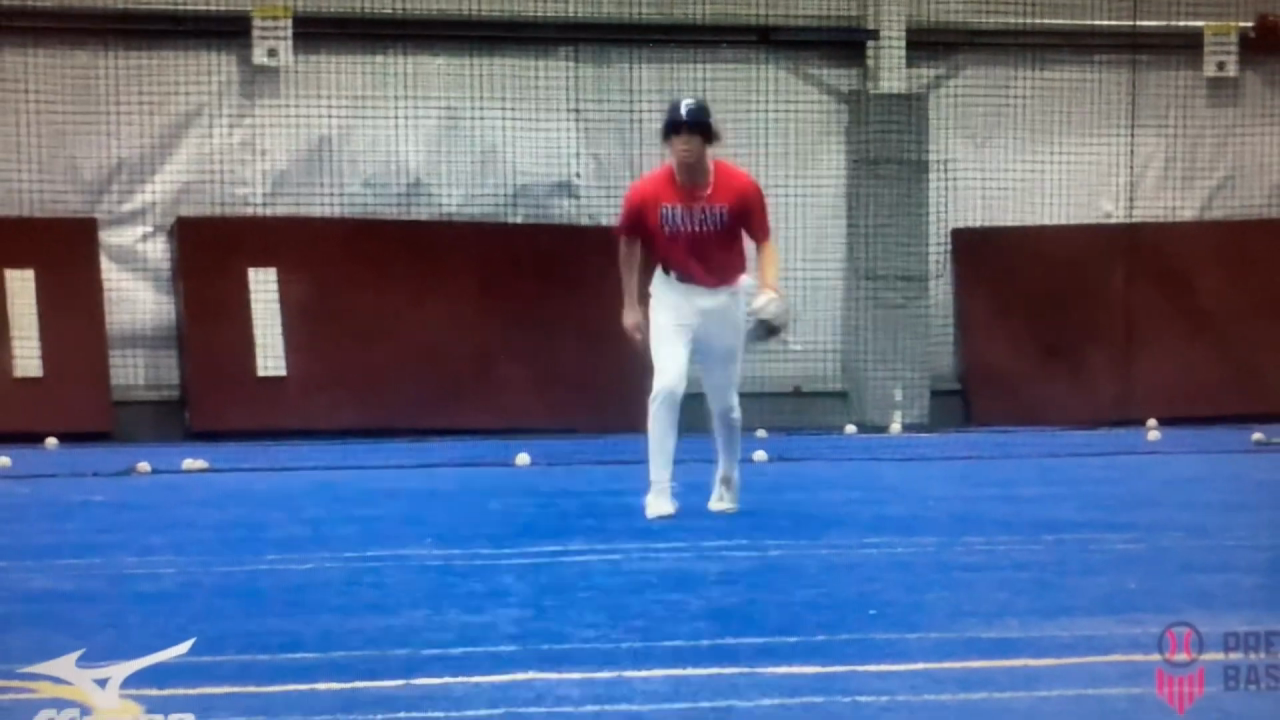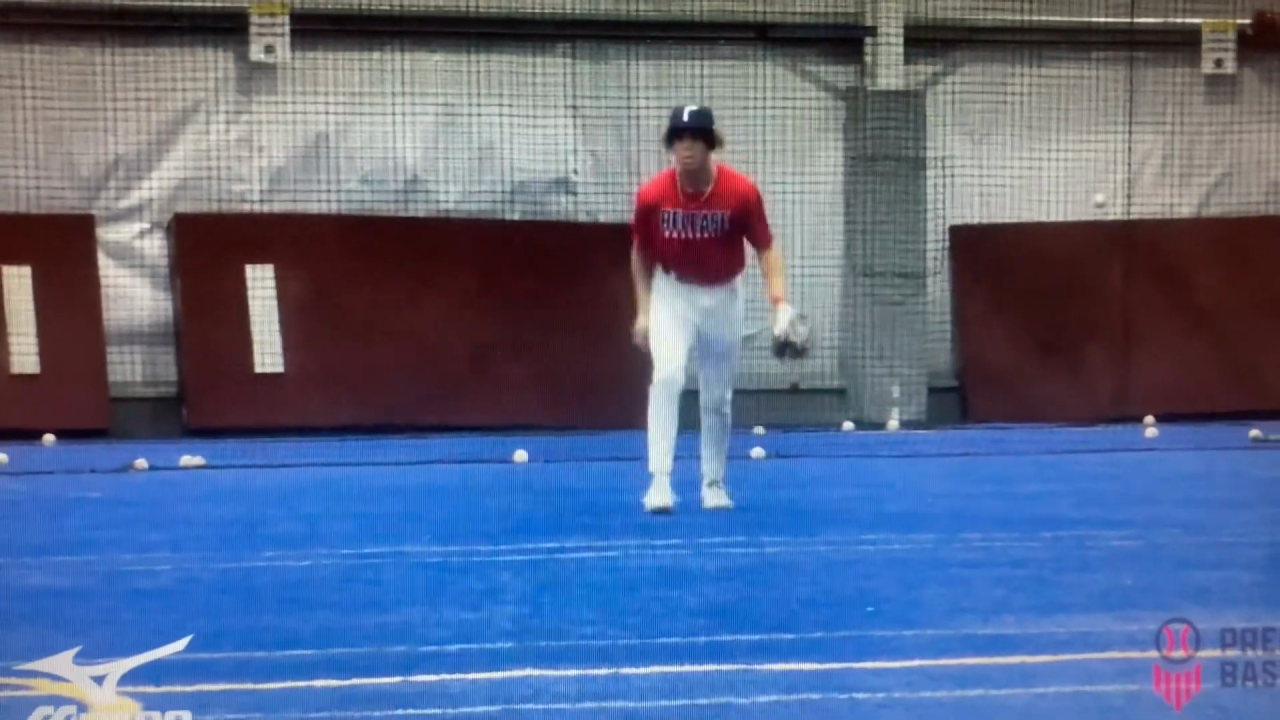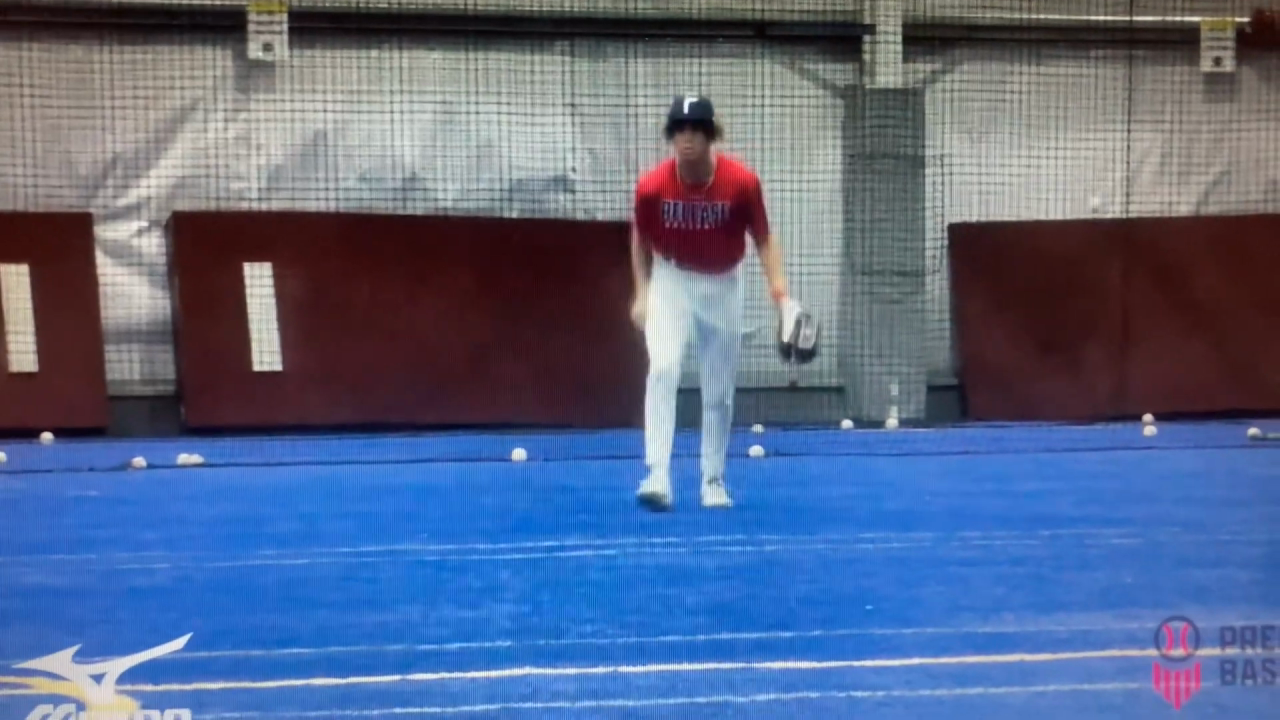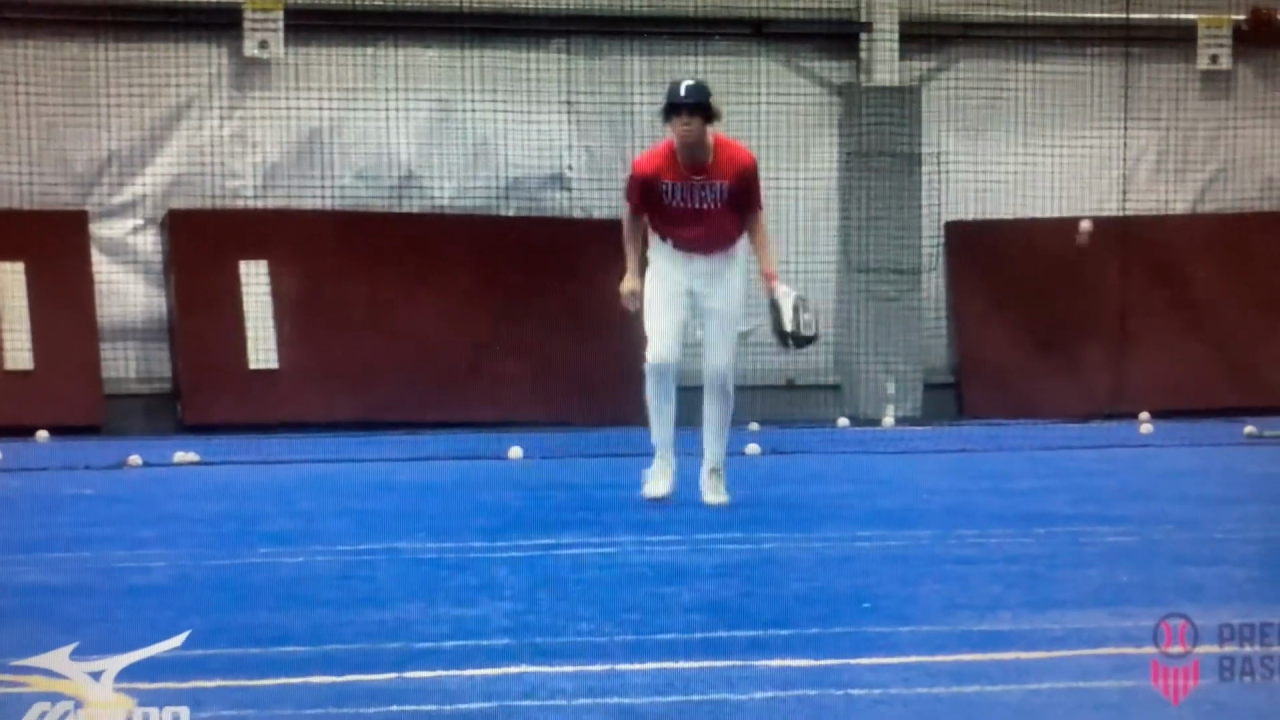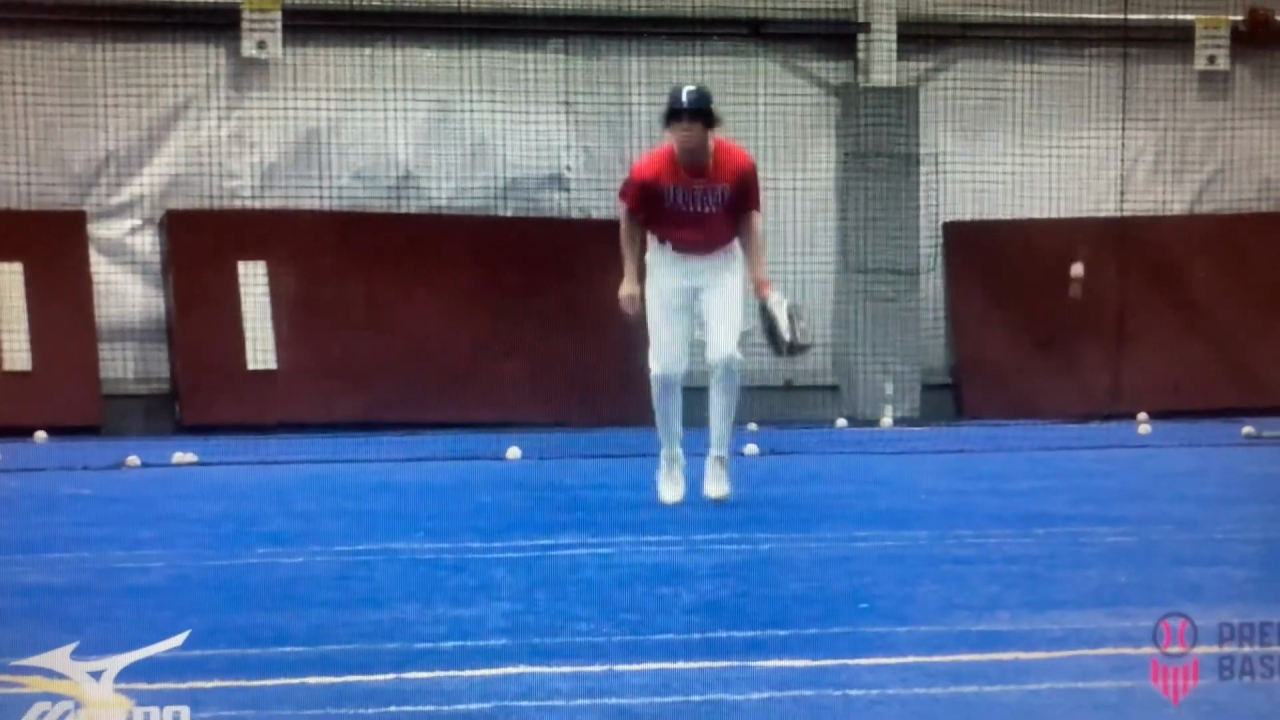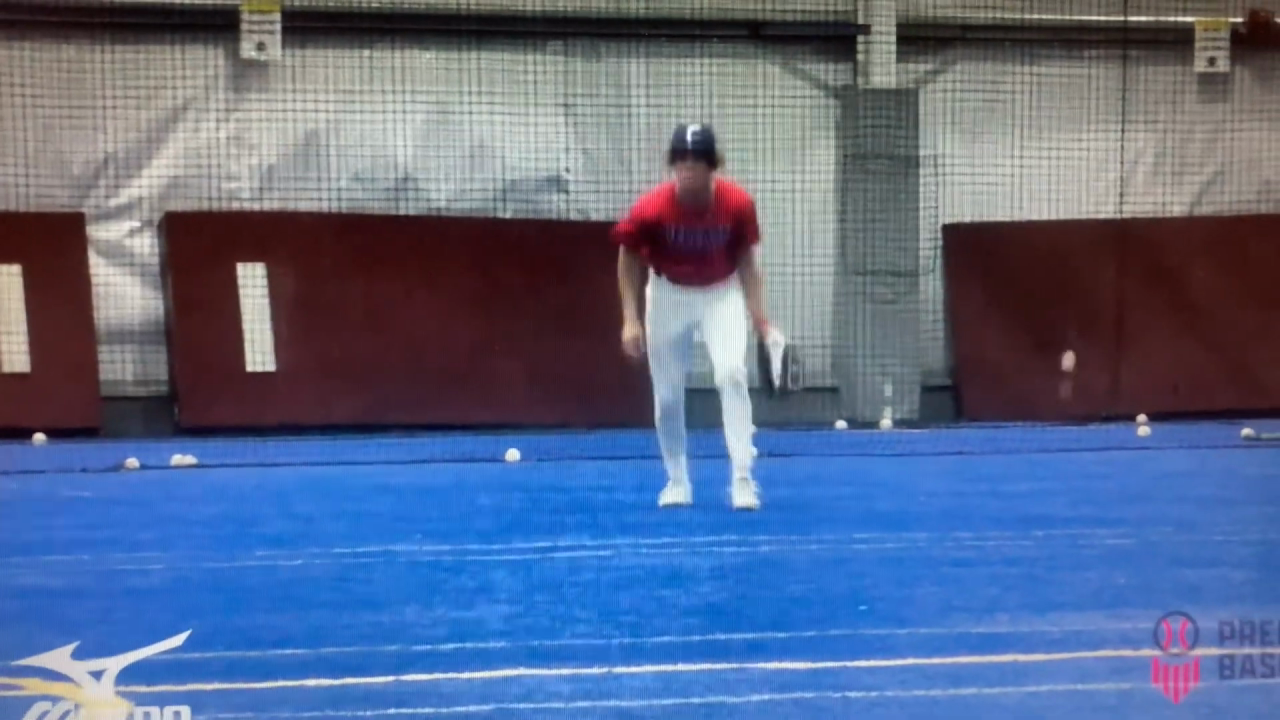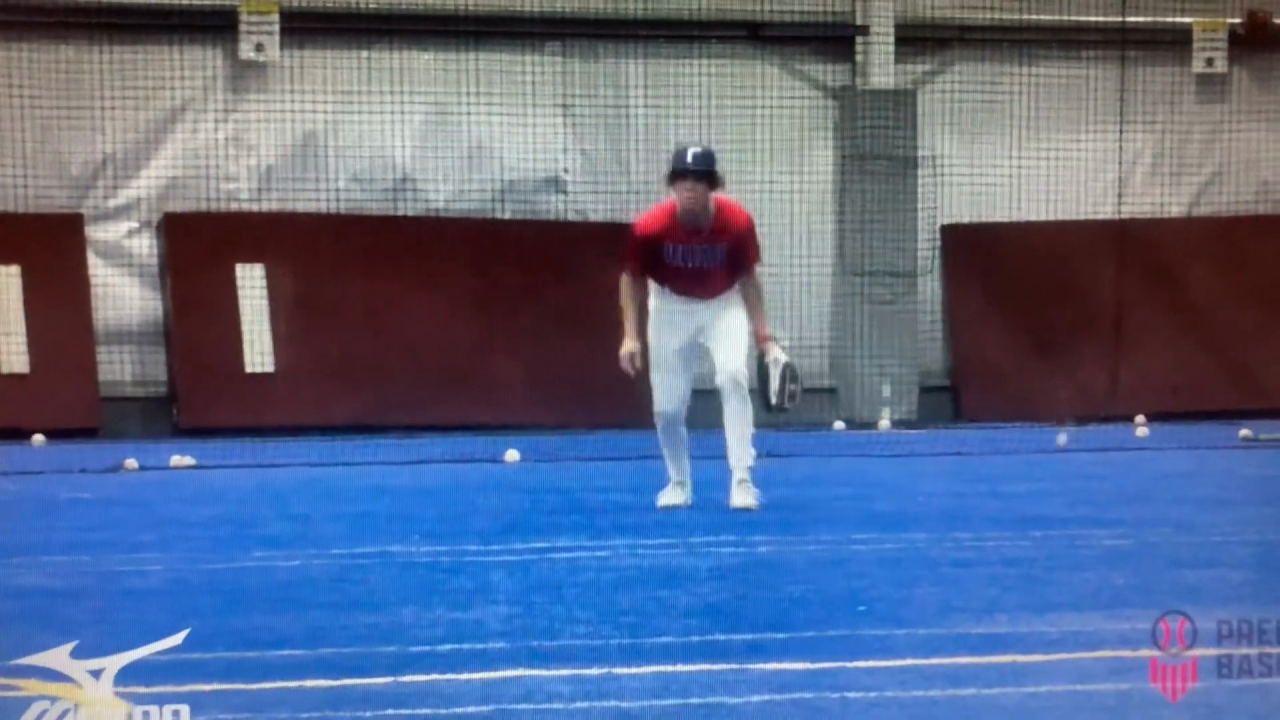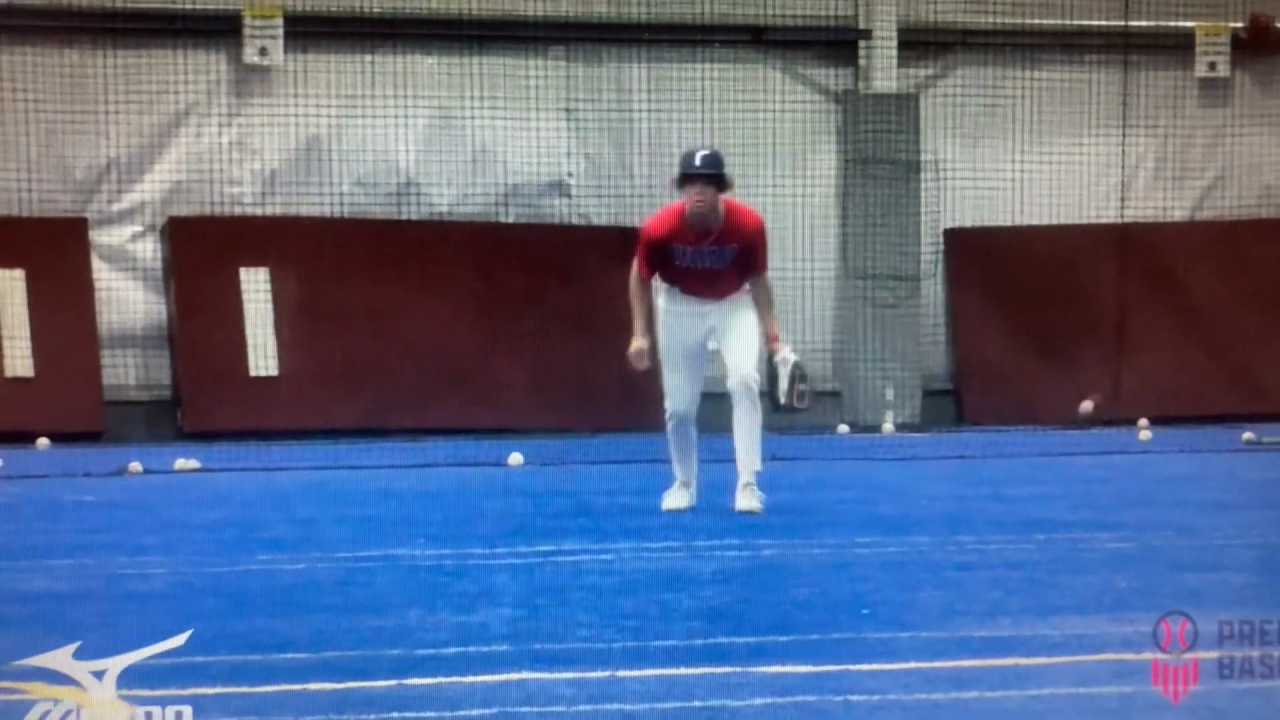
dt=0.1s
person 1, frame 1
left shoulder: (741, 186)
right shoulder: (646, 191)
left elbow: (764, 241)
right elbow: (629, 244)
left wrist: (768, 288)
right wrist: (631, 304)
left hip: (726, 298)
right hip: (671, 296)
left knee: (724, 405)
right knee: (668, 385)
left ankle: (726, 479)
right ankle: (660, 490)
person 1, frame 2
left shoulder: (742, 191)
right shoulder: (651, 194)
left elbow: (764, 247)
right elbow: (640, 252)
left wrist: (778, 299)
right wrist: (643, 310)
left hip: (722, 297)
right hip: (671, 294)
left knee: (716, 399)
right knee: (667, 376)
left ankle: (714, 482)
right ankle: (660, 484)
person 1, frame 3
left shoulder: (742, 181)
right shoulder: (651, 184)
left elbow: (763, 238)
right elbow: (641, 239)
left wrist: (779, 293)
right wrist: (641, 295)
left hip: (722, 286)
right hip: (670, 283)
left knee: (718, 394)
right knee: (663, 368)
left ankle: (713, 479)
right ankle: (658, 475)
person 1, frame 4
left shoulder: (741, 162)
right shoulder: (648, 166)
left elbow: (753, 218)
right elbow: (634, 215)
left wrist: (769, 273)
right wrist: (632, 272)
left hip: (723, 267)
right hip: (668, 263)
left knee: (720, 372)
right knee: (661, 359)
left ankle: (713, 470)
right ankle: (662, 460)
person 1, frame 5
left shoulder: (739, 164)
right shoulder: (648, 170)
left elbow: (747, 220)
right elbow: (630, 218)
left wrist: (760, 280)
right wrist: (630, 277)
left hip: (720, 264)
right hip: (666, 265)
left knee: (724, 357)
right knee: (665, 369)
left ankle: (717, 460)
right ankle: (671, 460)
person 1, frame 6
left shoulder: (738, 203)
right shoulder: (650, 209)
left elbow: (745, 259)
right elbow: (629, 260)
left wrist: (760, 318)
right wrist: (631, 320)
left hip: (722, 295)
right hip: (668, 297)
left knee: (732, 374)
right knee: (667, 397)
left ankle: (742, 478)
right ankle: (677, 479)
person 1, frame 7
left shoulder: (738, 221)
right shoulder: (650, 226)
left elbow: (747, 277)
right elbow: (631, 277)
left wrist: (762, 336)
right wrist: (630, 337)
left hip: (725, 306)
right hip: (672, 308)
left knee: (734, 376)
right knee: (669, 407)
left ankle: (742, 481)
right ankle: (679, 482)
person 1, frame 8
left shoulder: (748, 223)
right shoulder: (659, 227)
left elbow: (758, 279)
right elbow: (639, 277)
left wrist: (772, 338)
right wrist: (640, 334)
left hip: (735, 306)
right hip: (681, 308)
left knee: (744, 380)
right knee: (680, 405)
left ankle: (748, 485)
right ankle: (685, 483)
